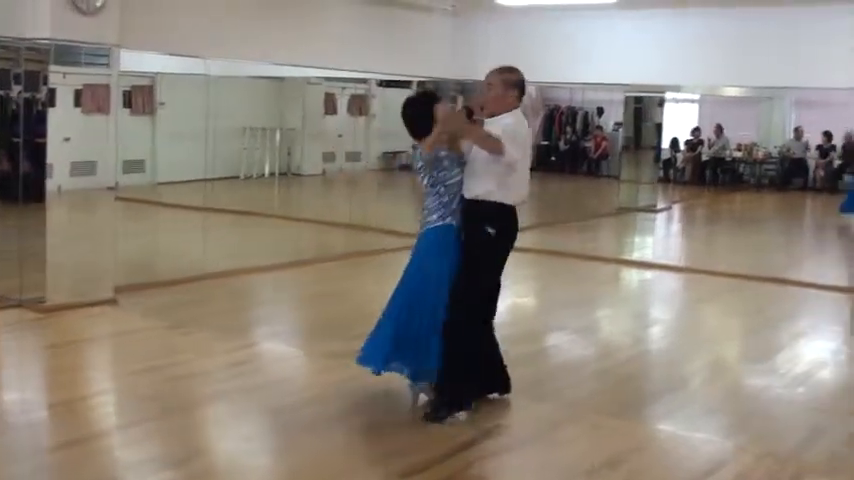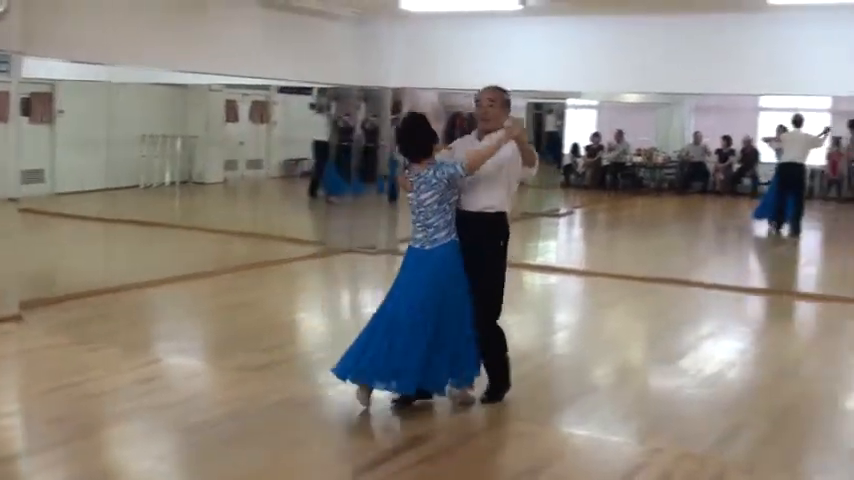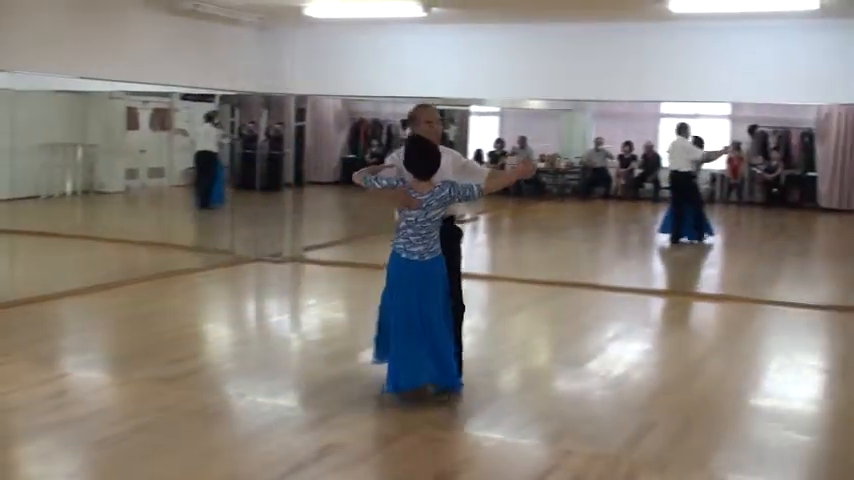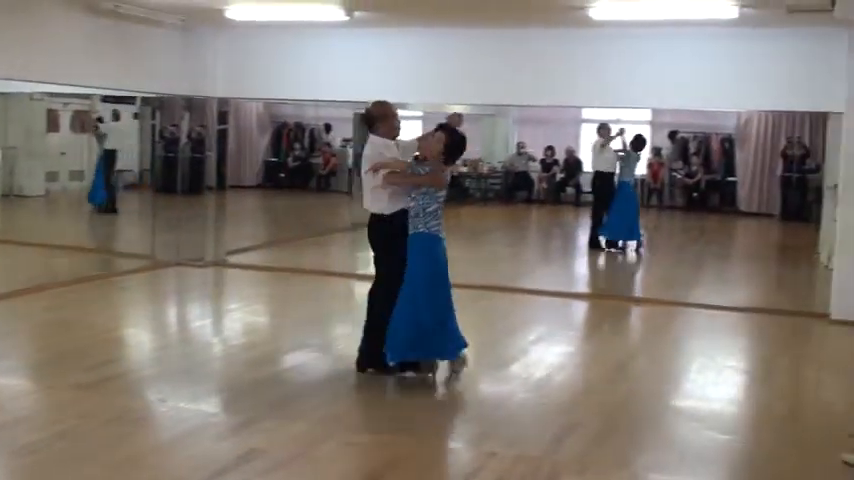
dt=0.7s
person 1, frame 1
left shoulder: (514, 127)
right shoulder: (485, 127)
left elbow: (497, 147)
left wrist: (461, 127)
left hip: (492, 220)
right hip: (481, 217)
left knee: (463, 304)
right knee: (477, 304)
left ankle: (452, 393)
right ankle: (490, 377)
person 1, frame 2
left shoulder: (512, 147)
right shoulder: (461, 144)
left elbow: (530, 164)
left wrist: (520, 137)
left hip: (489, 229)
right hip: (455, 226)
left knee: (482, 311)
left ankle: (498, 379)
person 1, frame 3
left shoulder: (452, 158)
right shoulder: (399, 158)
left elbow: (487, 176)
right elbow: (381, 179)
left wrist: (516, 172)
right wrist: (400, 196)
left hip: (445, 231)
left knee: (453, 302)
person 1, frame 4
left shoulder: (393, 146)
right shoulder: (375, 152)
left elbow: (416, 145)
left hip: (398, 224)
right hip: (388, 226)
left knee: (389, 287)
right knee: (392, 288)
left ankle: (372, 356)
person 2, frame 1
left shoulder: (446, 151)
right shoulder: (428, 153)
right elbow: (432, 144)
right wrist: (441, 125)
left hip: (442, 235)
right hip: (442, 237)
left knee: (428, 304)
right knee: (436, 305)
left ankle: (420, 374)
right ankle: (425, 377)
person 2, frame 2
left shoulder: (409, 172)
right shoulder: (441, 173)
right elbow: (471, 162)
right wrist: (506, 136)
left hip: (417, 255)
right hip: (443, 256)
left knee: (401, 316)
right knee: (451, 319)
left ankle: (368, 381)
right ankle: (458, 384)
person 2, frame 3
left shoulder: (398, 186)
right shoulder: (447, 190)
left elbow: (357, 177)
right elbow: (486, 187)
left wrist: (382, 167)
right wrist: (519, 172)
left hip: (402, 263)
right hip: (432, 265)
left knee: (402, 319)
right knee: (433, 320)
left ankle: (410, 380)
right ankle: (441, 378)
person 2, frame 4
left shoulder: (432, 173)
right shoulder: (436, 170)
left elbow: (401, 168)
left wrist: (380, 166)
left hip: (425, 243)
right hip: (425, 242)
left knee: (422, 303)
right knee: (430, 301)
left ankle: (454, 356)
right ankle: (427, 360)
